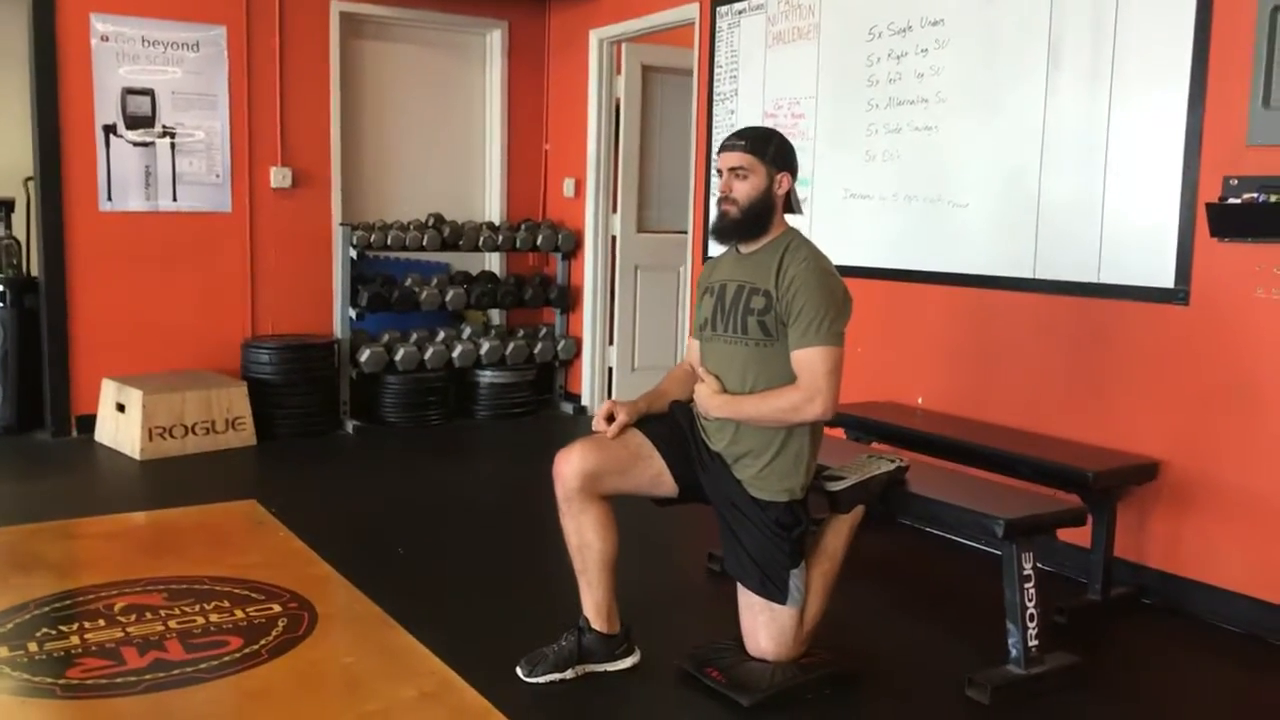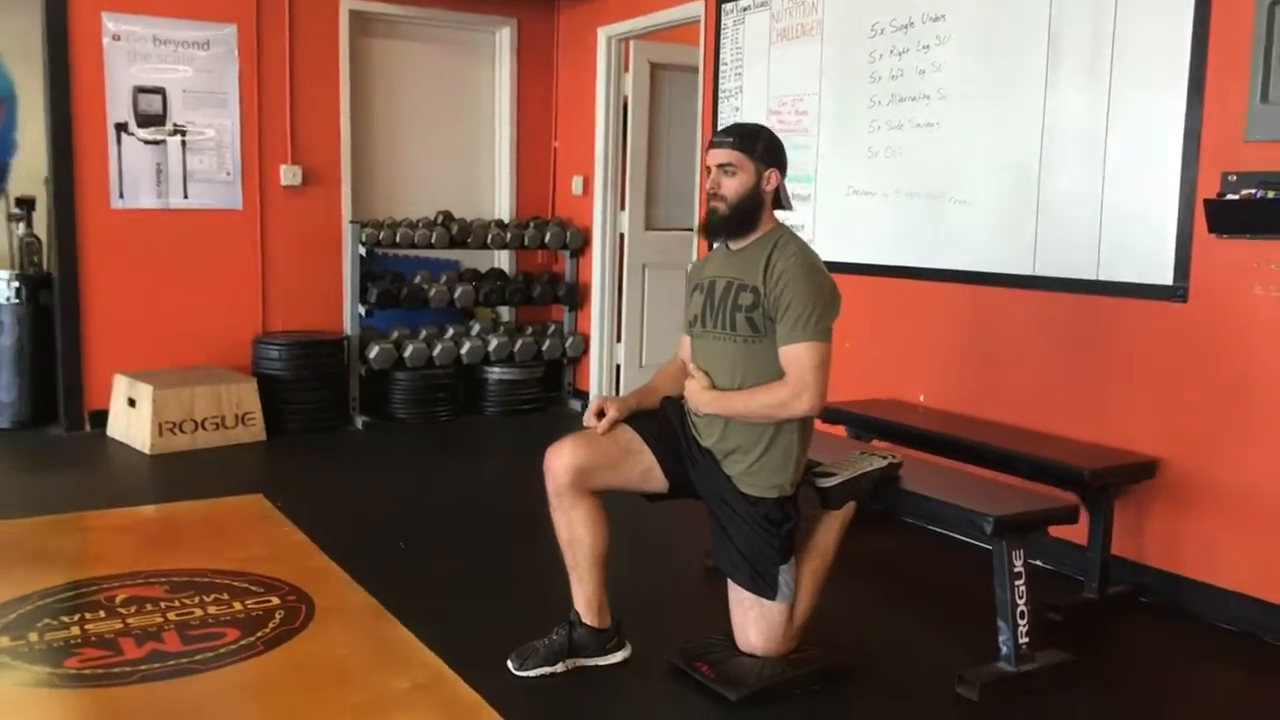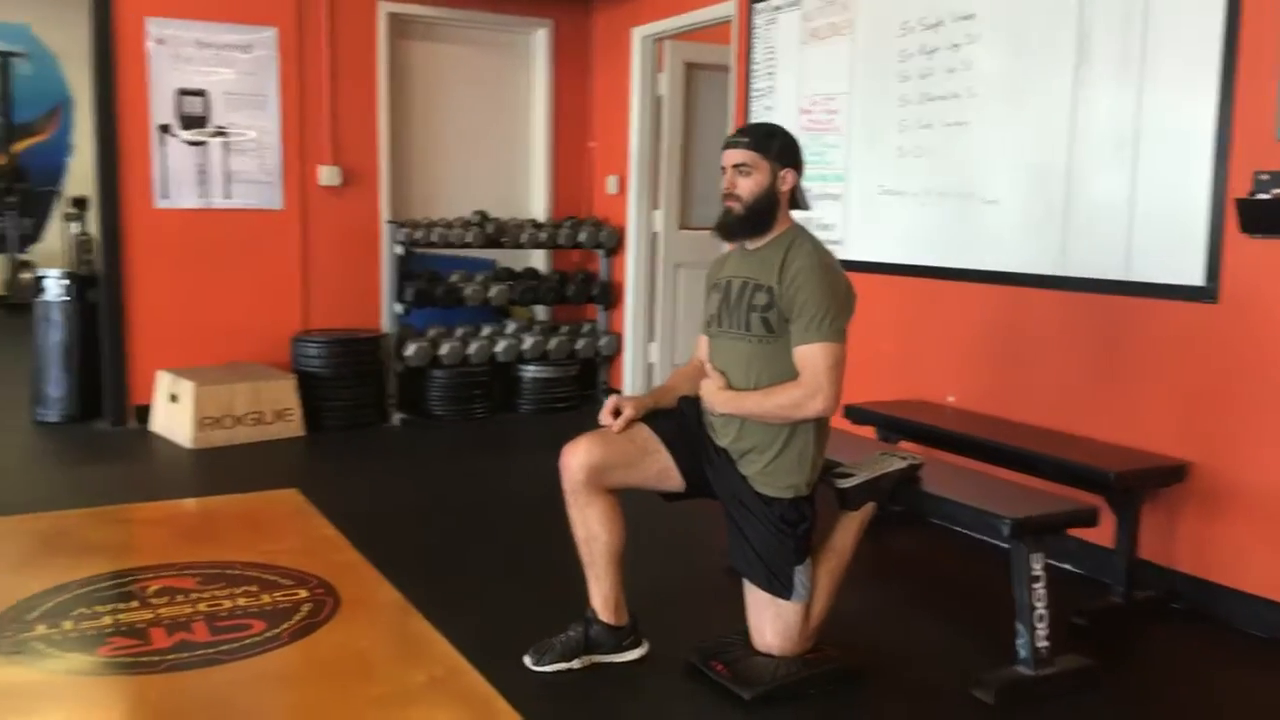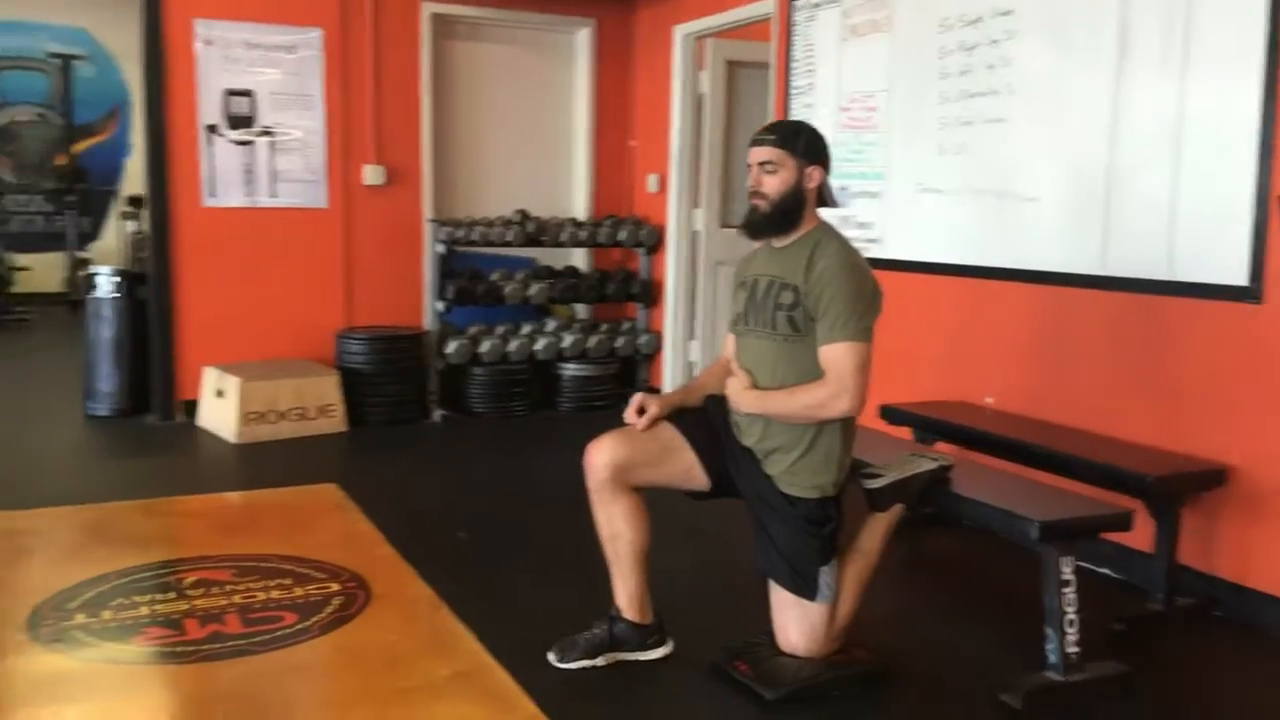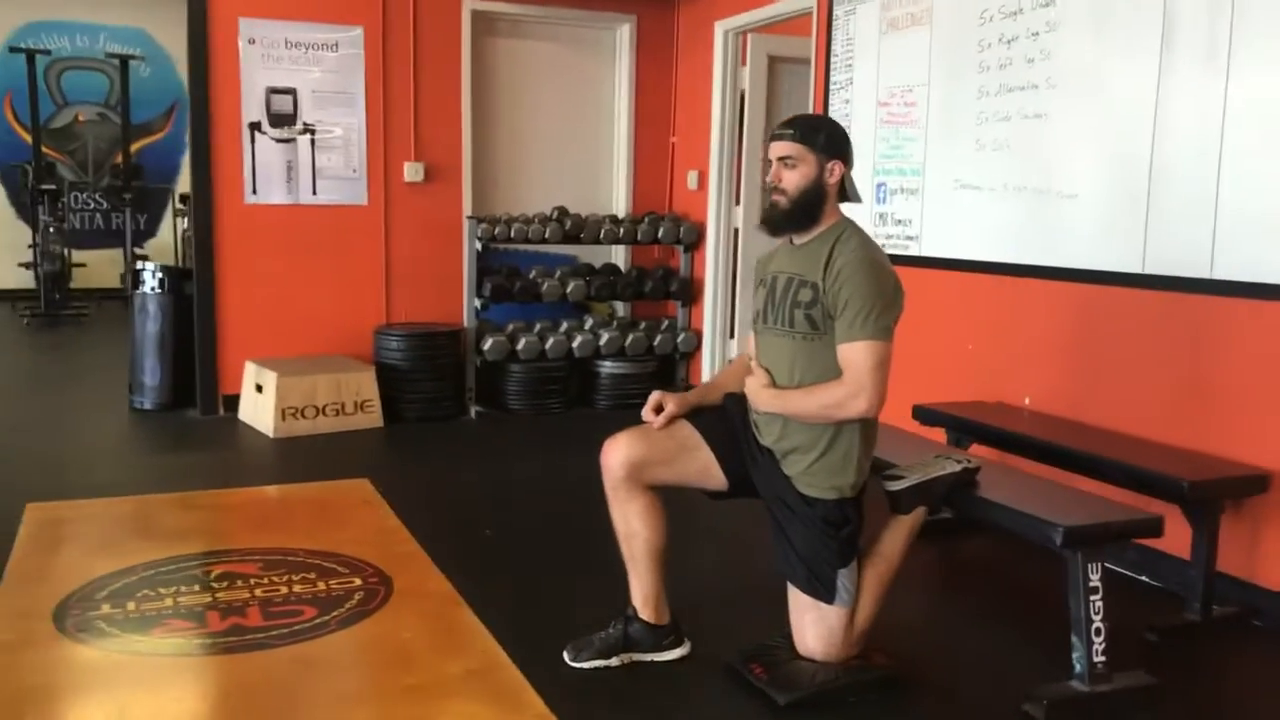
dt=0.2s
person 1, frame 1
left shoulder: (804, 272)
right shoulder: (717, 269)
left elbow: (816, 400)
left wrist: (719, 403)
right wrist: (640, 404)
left hip: (764, 467)
right hip: (700, 435)
left knee: (772, 651)
right knee: (574, 468)
left ankle: (843, 510)
right ankle: (604, 636)
person 1, frame 2
left shoulder: (792, 267)
right shoulder: (708, 265)
left elbow: (804, 396)
left wrist: (708, 399)
right wrist: (631, 401)
left hip: (752, 463)
right hip: (690, 432)
left knee: (764, 646)
right knee: (564, 463)
left ankle: (834, 506)
right ankle: (595, 631)
person 1, frame 3
left shoulder: (808, 268)
right shoulder: (727, 264)
left elbow: (817, 397)
left wrist: (724, 399)
right wrist: (646, 400)
left hip: (769, 464)
right hip: (709, 433)
left knee: (779, 646)
right knee: (581, 462)
left ankle: (854, 506)
right ankle: (612, 628)
person 1, frame 4
left shoulder: (835, 266)
right shoulder: (754, 261)
left elbow: (843, 396)
left wrist: (749, 398)
right wrist: (672, 399)
left hip: (795, 462)
right hip: (737, 432)
left knee: (805, 646)
right knee: (605, 459)
left ankle: (885, 506)
right ankle: (637, 626)
person 1, frame 5
left shoulder: (855, 263)
right shoulder: (775, 258)
left elbow: (862, 396)
left wrist: (767, 396)
right wrist: (691, 398)
left hip: (815, 464)
right hip: (756, 430)
left knee: (823, 650)
right knee: (621, 457)
left ankle: (908, 507)
right ankle: (653, 626)
